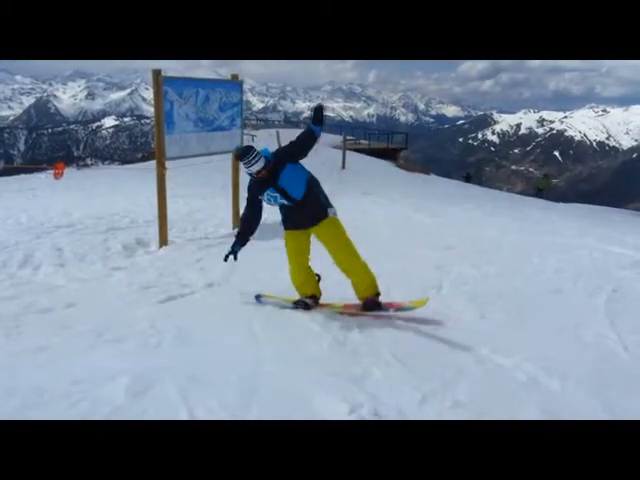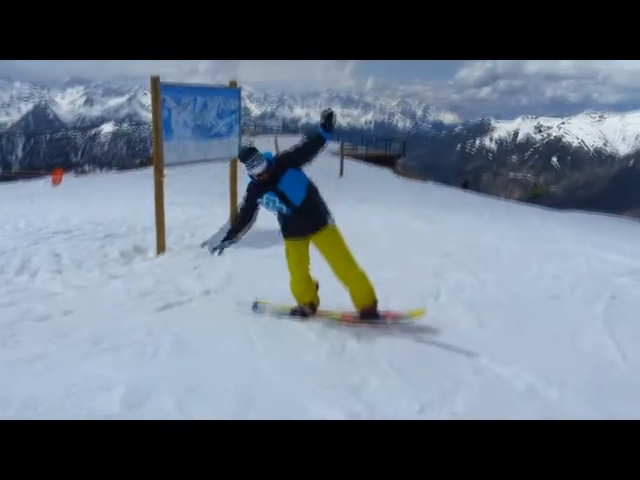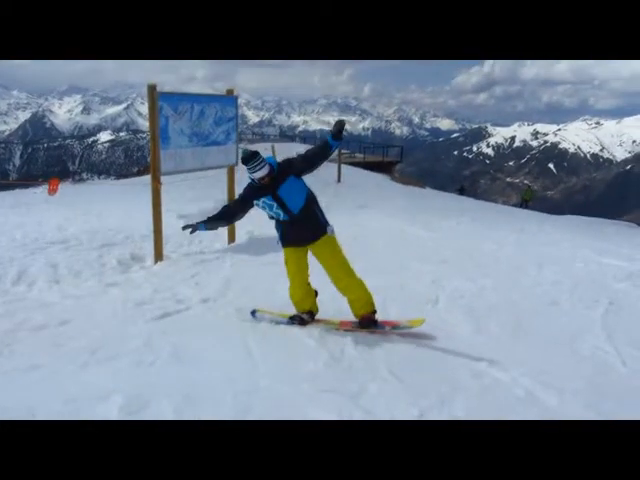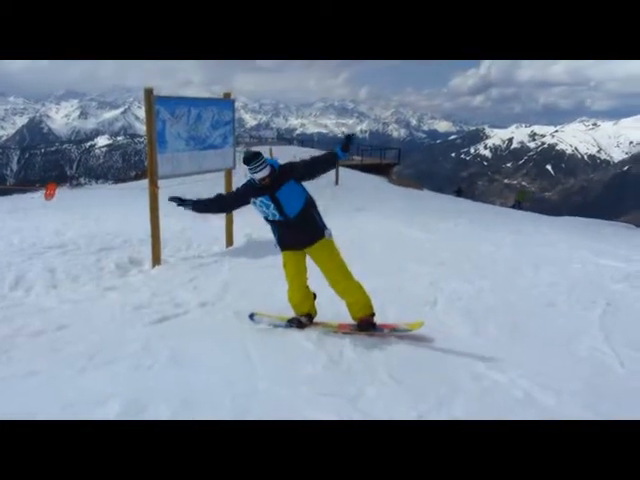
dt=0.3s
person 1, frame 1
left shoulder: (283, 157)
right shoulder: (255, 188)
left elbow: (304, 142)
right elbow: (250, 217)
left wrist: (316, 125)
right wrist: (238, 243)
left hip: (318, 211)
right hip: (293, 222)
left knee: (345, 255)
right knee: (297, 265)
left ankle: (369, 294)
right ankle: (309, 294)
person 1, frame 2
left shoulder: (286, 162)
right shoulder: (255, 190)
left elbow: (309, 148)
right elbow: (245, 216)
left wrist: (324, 130)
right wrist: (228, 238)
left hip: (317, 220)
right hip: (292, 230)
left knee: (343, 264)
right knee: (298, 272)
left ankle: (366, 304)
right ankle: (307, 303)
person 1, frame 3
left shoulder: (288, 168)
right shoulder: (252, 192)
left elbow: (313, 157)
right elbow: (232, 211)
left wrist: (334, 140)
right wrist: (204, 224)
left hip: (316, 228)
right hip: (290, 238)
left knee: (341, 273)
right knee: (297, 280)
left ankle: (365, 312)
right ankle: (306, 310)
person 1, frame 4
left shoulder: (288, 172)
right shoulder: (250, 190)
left elbow: (316, 165)
right elbow: (223, 202)
left wrist: (340, 152)
right wrist: (191, 204)
left hip: (313, 232)
right hip: (287, 241)
left knee: (339, 276)
right knee: (296, 283)
left ankle: (363, 314)
right ankle: (305, 312)
